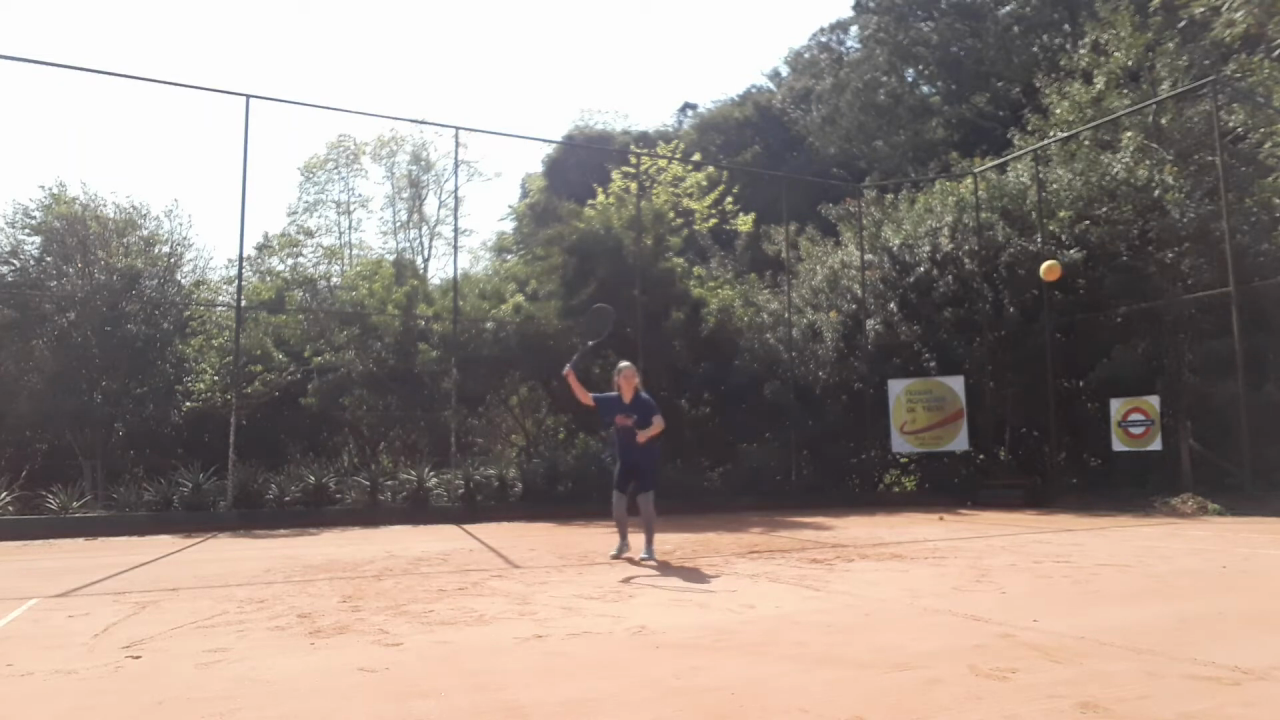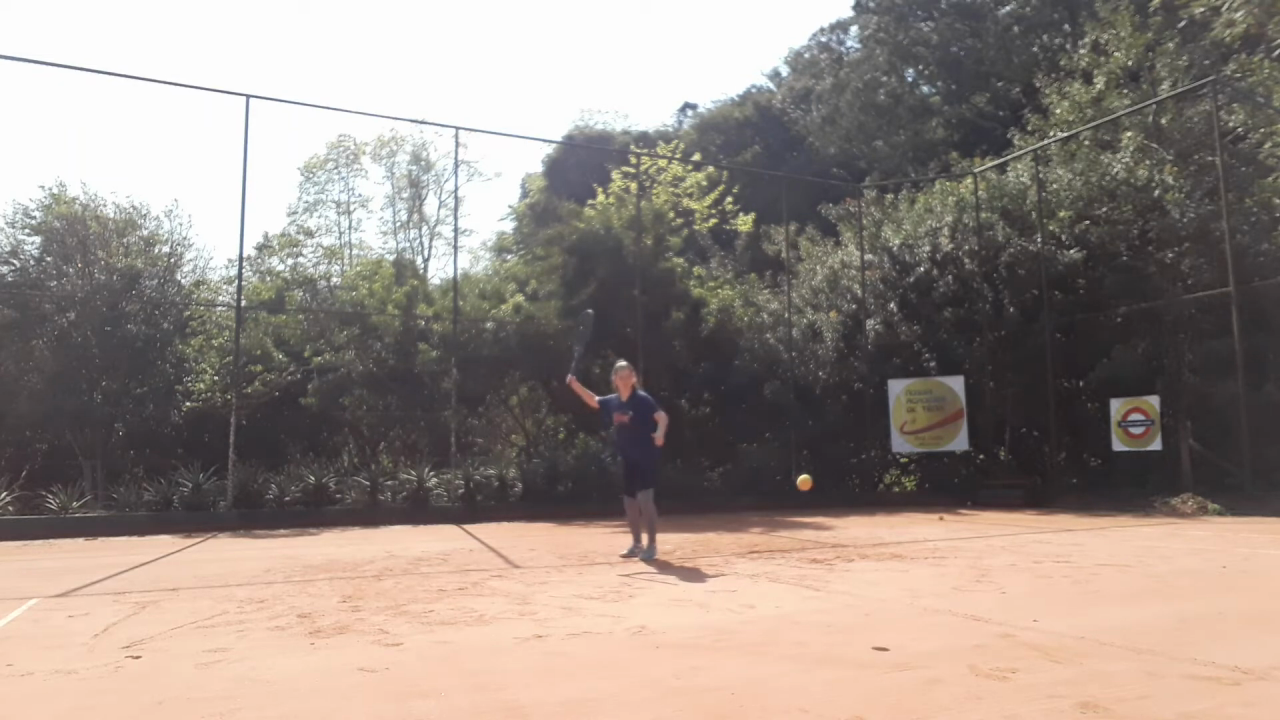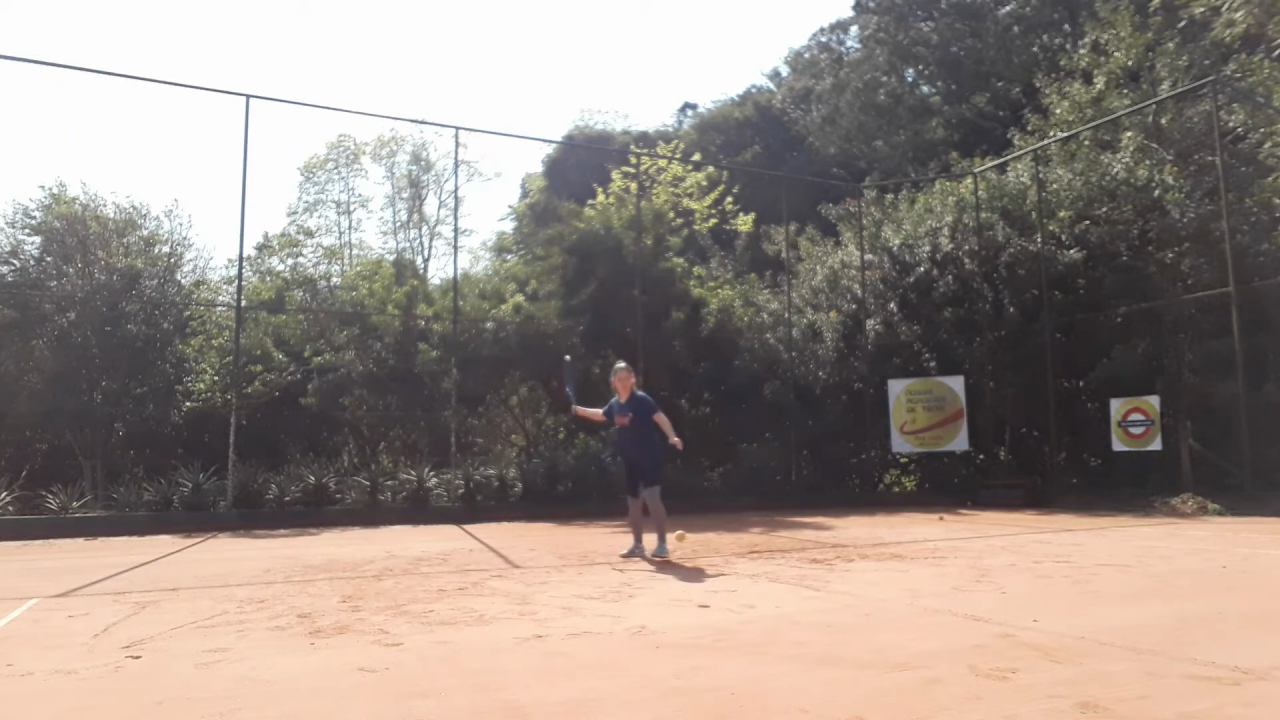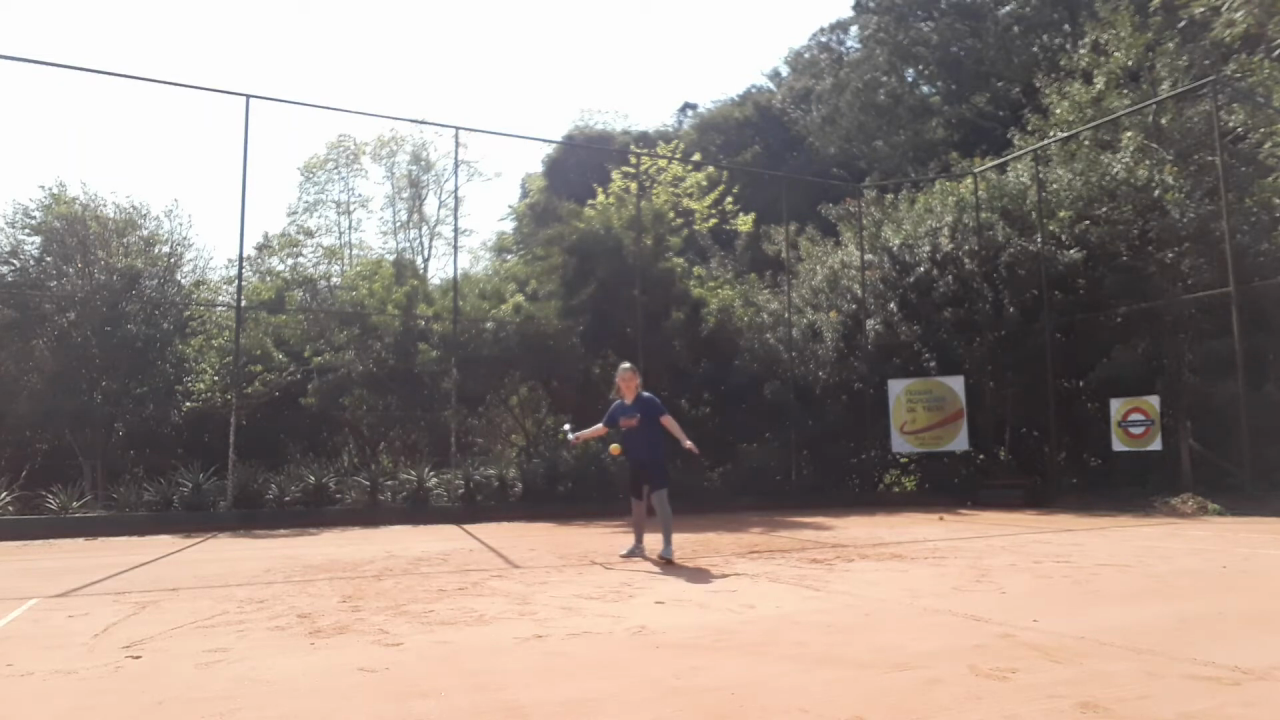
dt=0.2s
person 1, frame 1
left shoulder: (644, 401)
right shoulder: (611, 400)
left elbow: (660, 423)
right elbow: (585, 398)
left wrist: (647, 432)
right wrist: (572, 378)
left hip: (646, 460)
right hip: (624, 460)
left knee: (646, 503)
right knee: (618, 501)
left ankle: (649, 547)
right ankle: (623, 541)
person 1, frame 2
left shoulder: (642, 398)
right shoulder: (613, 401)
left elbow: (662, 417)
right elbow: (593, 401)
left wrist: (660, 433)
right wrist: (575, 384)
left hip: (646, 457)
right hip: (628, 459)
left knee: (645, 500)
right knee: (630, 503)
left ankle: (651, 545)
right ankle: (637, 544)
person 1, frame 3
left shoulder: (641, 399)
right shoulder: (614, 404)
left elbow: (661, 418)
right elbow: (601, 415)
left wrist: (672, 436)
right wrist: (580, 410)
left hip: (649, 457)
right hip: (630, 460)
left knee: (652, 497)
right knee: (633, 503)
left ankle: (662, 544)
right ankle: (638, 545)
person 1, frame 4
left shoulder: (648, 400)
right shoulder: (617, 407)
left elbow: (668, 420)
right elbow: (603, 427)
left wrist: (684, 440)
right wrist: (581, 435)
left hip: (655, 459)
right hip: (635, 462)
left knee: (660, 500)
right knee: (637, 504)
left ankle: (668, 547)
right ankle: (638, 544)
